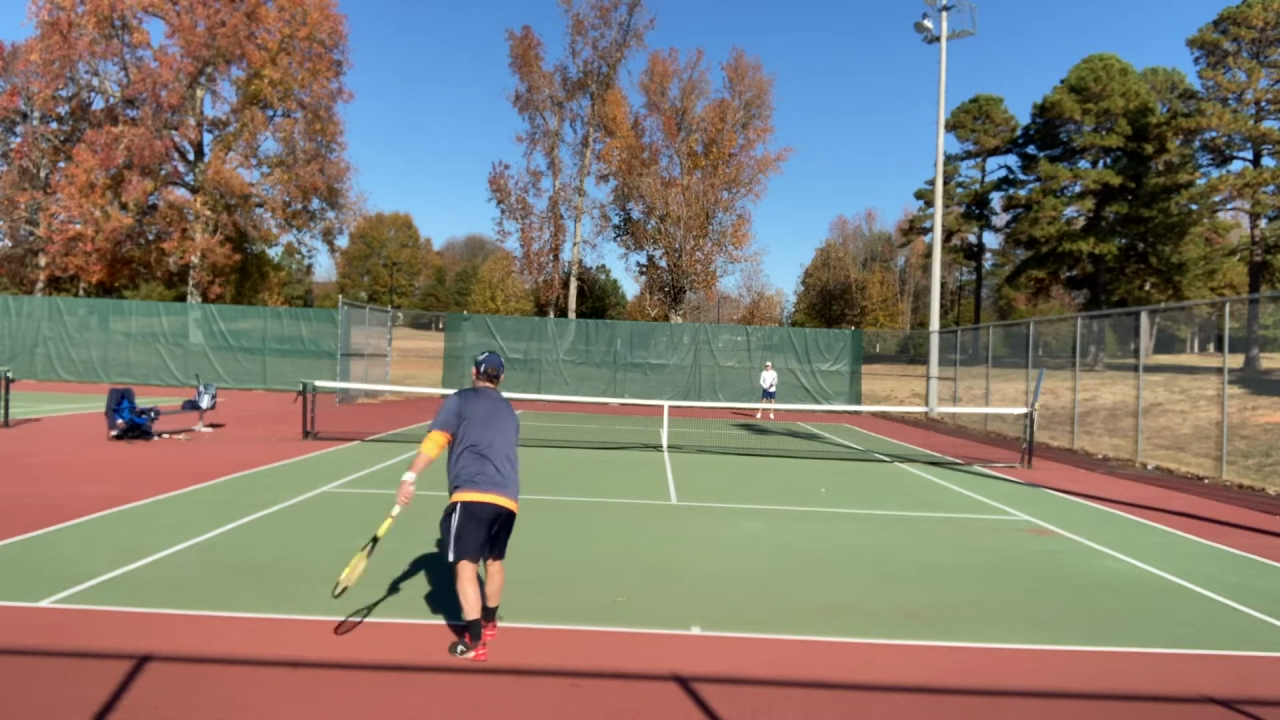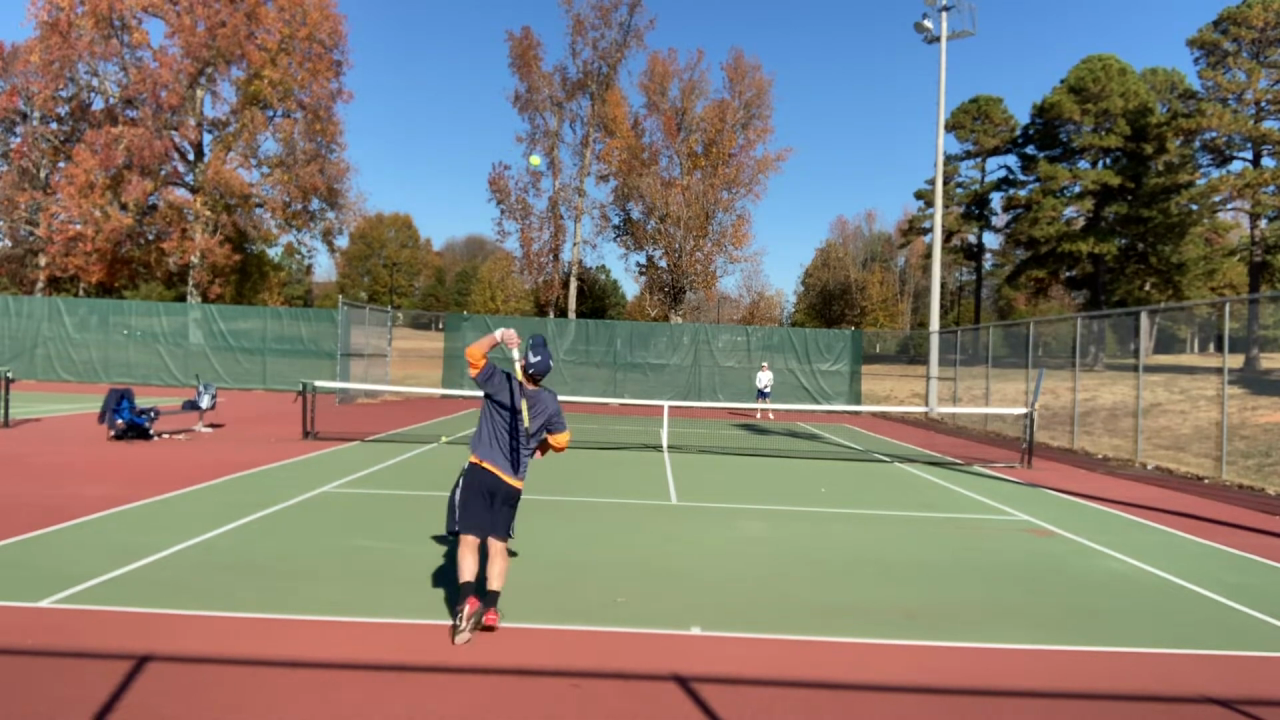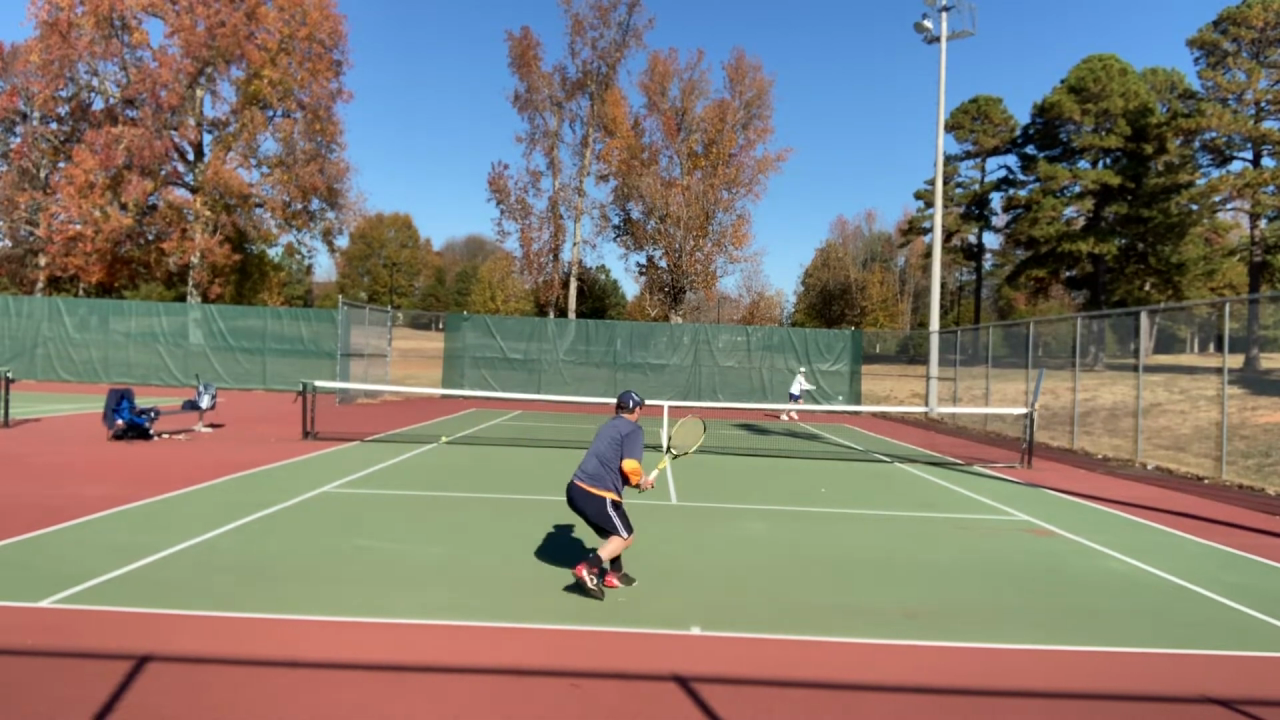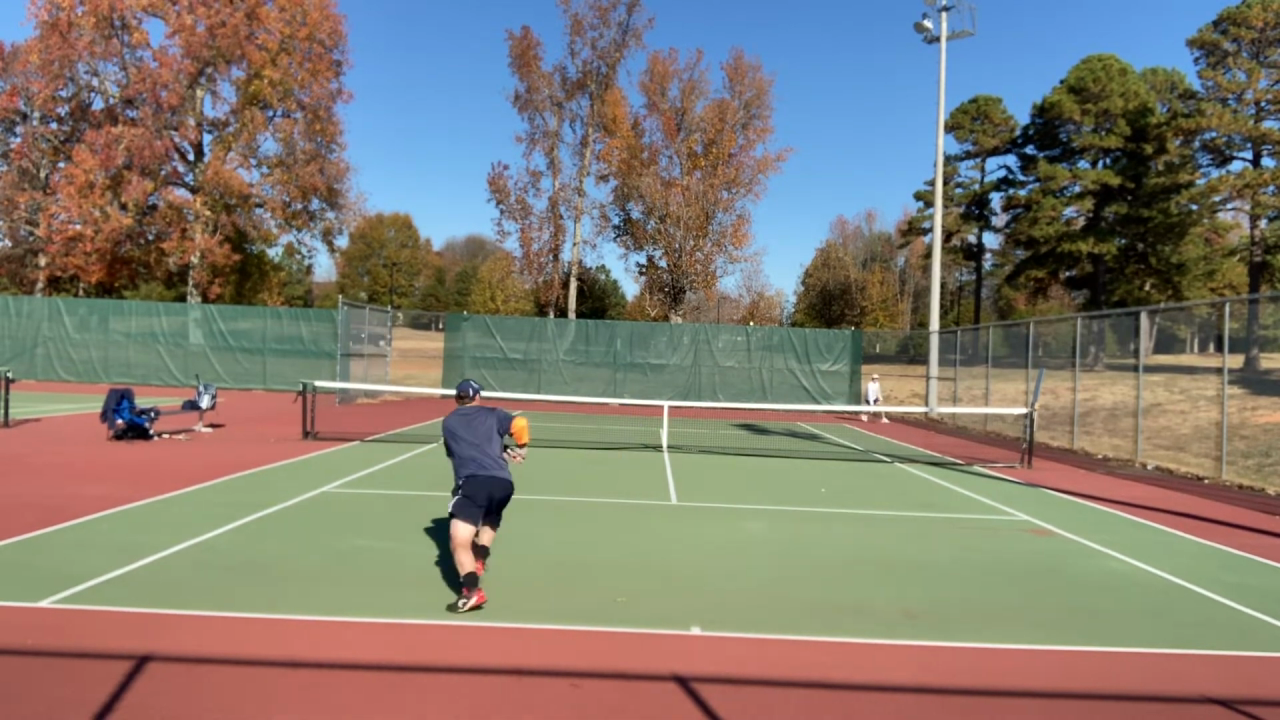
dt=1s
person 1, frame 1
left shoulder: (462, 399)
right shoulder: (509, 411)
left elbow: (436, 440)
left wrist: (410, 476)
left hip: (472, 497)
right hip: (508, 499)
left knee: (465, 567)
right knee: (495, 561)
left ankle: (475, 641)
right ankle: (489, 622)
person 1, frame 2
left shoulder: (501, 385)
right shoulder: (550, 403)
left elbow: (474, 356)
right elbow: (560, 441)
left wrist: (498, 337)
right wrist: (541, 446)
left hip: (479, 473)
right hip: (511, 481)
left knee: (468, 542)
right knee: (497, 544)
left ankle: (469, 601)
right ankle: (491, 610)
person 1, frame 3
left shoulder: (608, 426)
right shoulder: (633, 430)
right elbow: (630, 467)
left wrist: (638, 480)
right wrist: (640, 482)
left hip: (577, 489)
right hip: (597, 496)
left knee: (613, 530)
right knee: (625, 536)
left ankle: (615, 573)
right ankle: (588, 568)
person 1, frame 4
left shoulder: (448, 422)
right shoulder: (493, 414)
right elbow: (520, 424)
right wrist: (521, 448)
left hip: (472, 483)
right hip: (503, 484)
left knee: (459, 542)
right knee: (488, 527)
left ankle: (472, 590)
right ankle: (481, 559)
